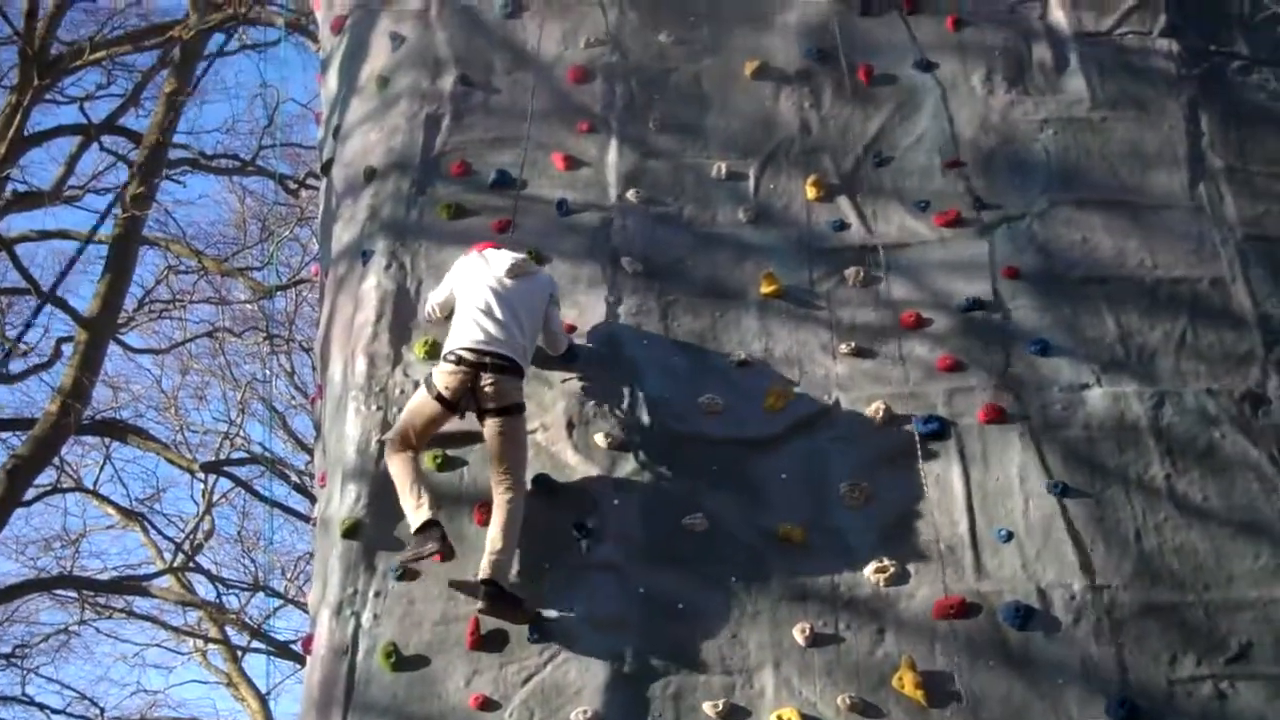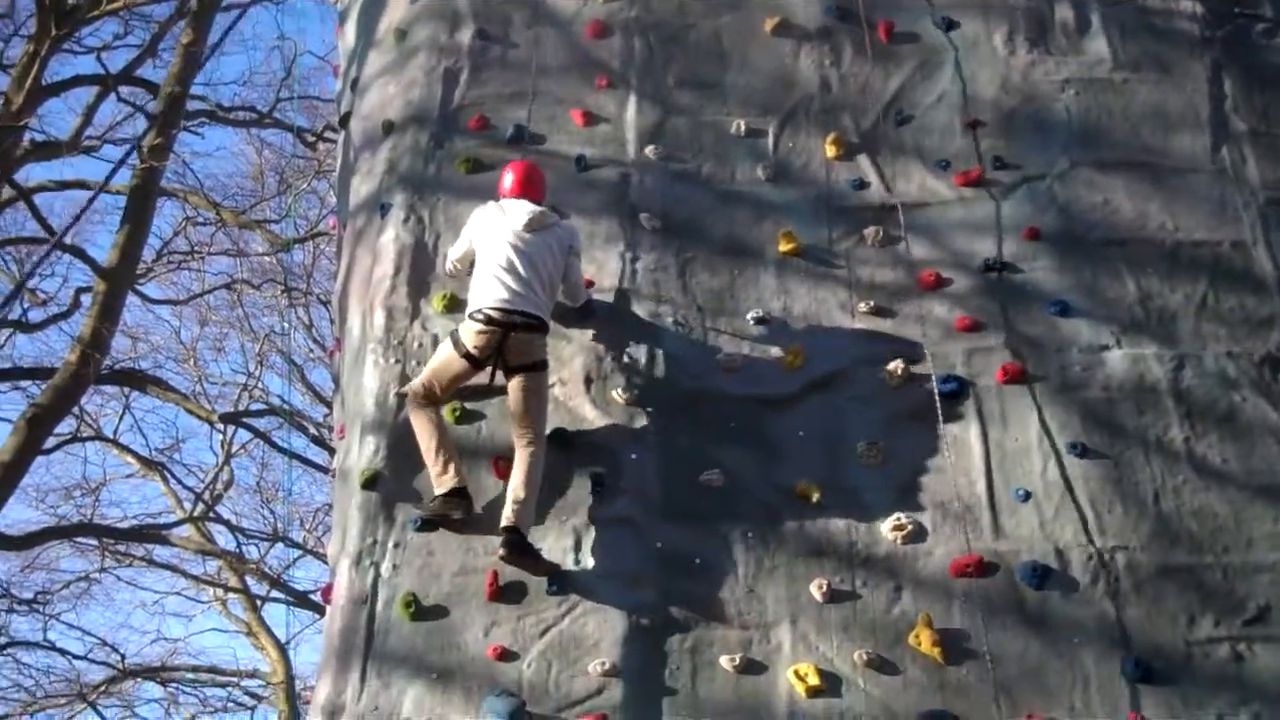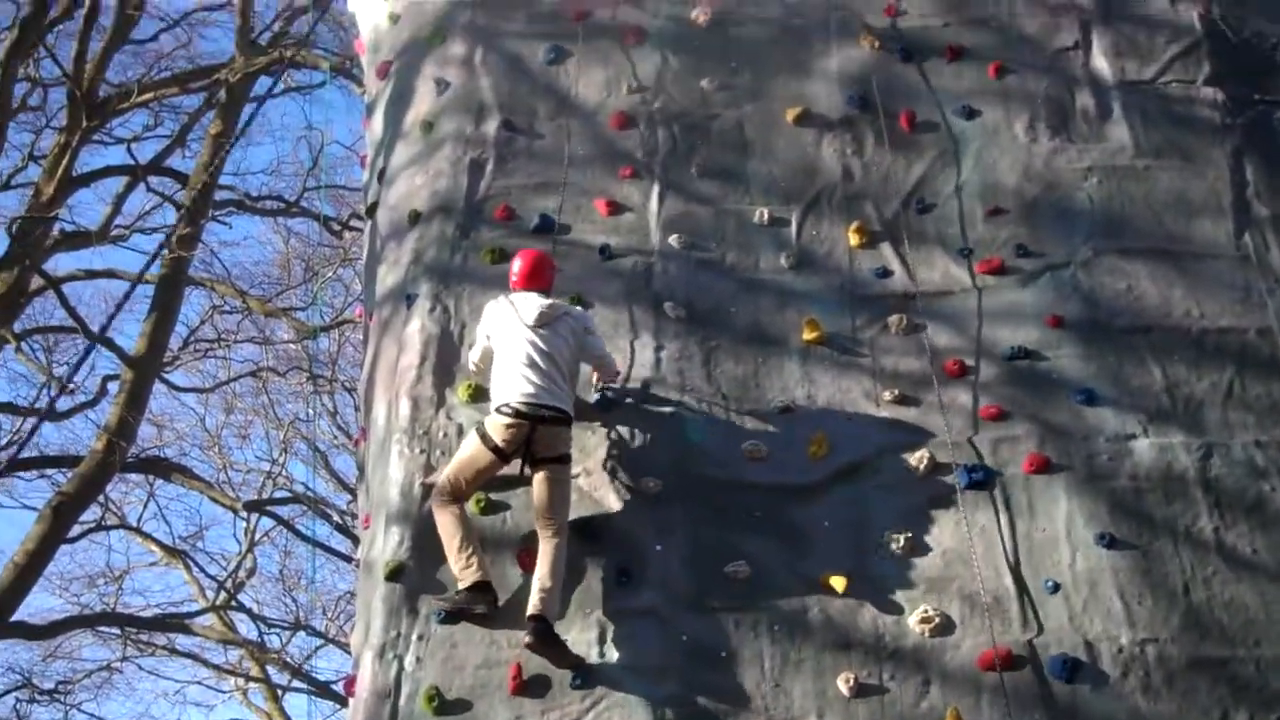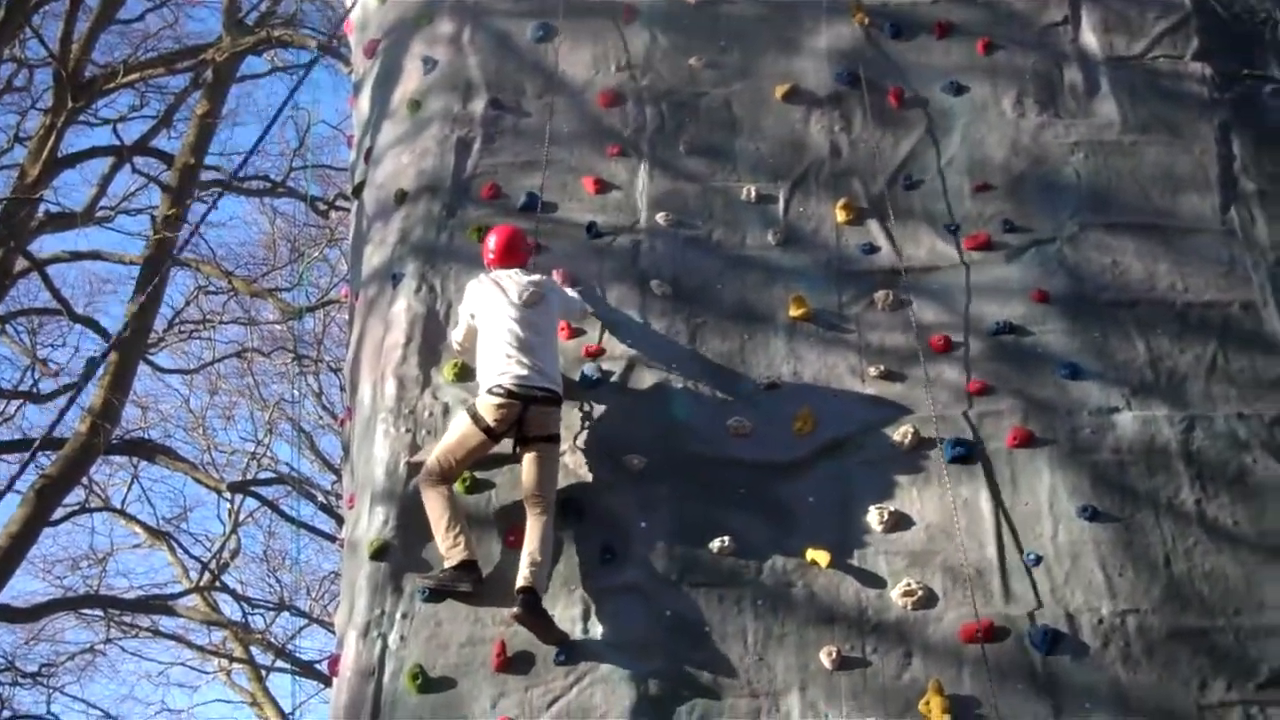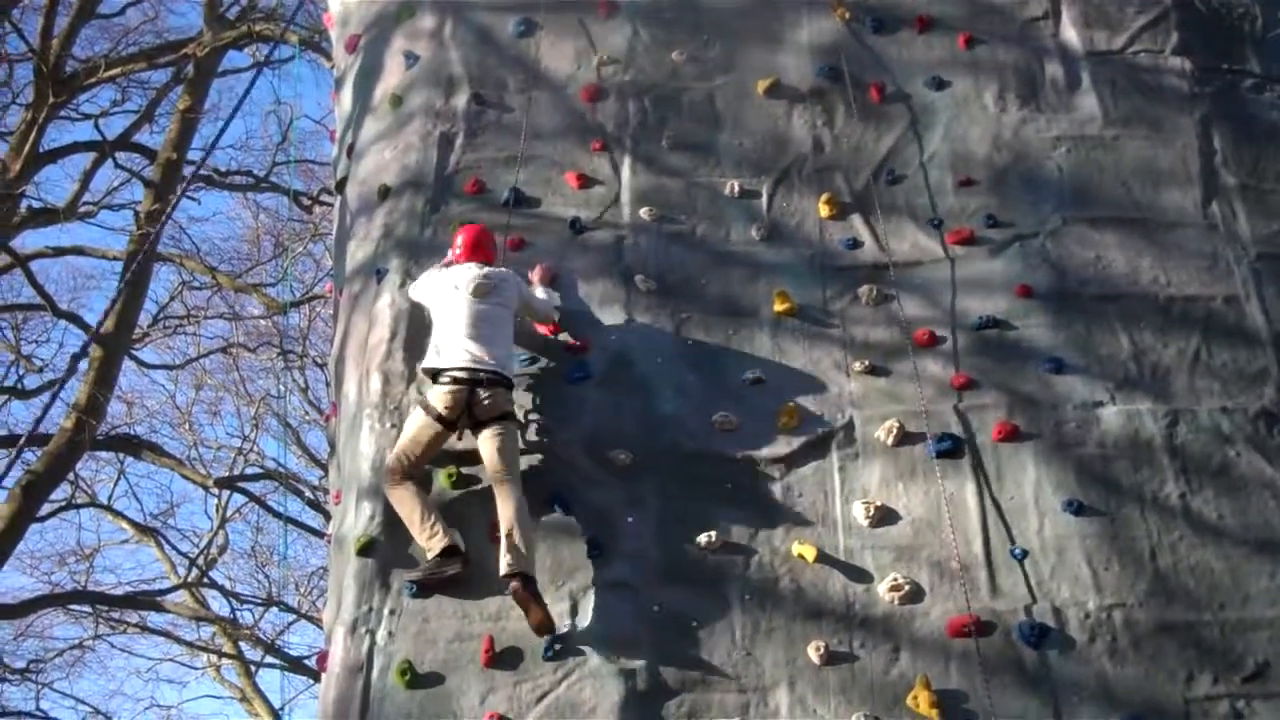
dt=0.5s
person 1, frame 1
left shoulder: (469, 263)
right shoulder: (544, 281)
left elbow: (433, 309)
right elbow: (557, 347)
right wrist: (566, 341)
left hip: (456, 366)
right hip: (503, 377)
left knee: (398, 445)
right knee: (509, 487)
left ankle: (427, 528)
right ankle: (493, 584)
person 1, frame 2
left shoulder: (486, 215)
right shoulder: (565, 232)
left elbow: (453, 265)
right elbow: (577, 297)
right wrist: (583, 293)
left hip: (483, 324)
right hip: (529, 334)
left knee: (420, 398)
right knee: (529, 440)
left ankle: (452, 492)
right ankle: (515, 533)
person 1, frame 3
left shoulder: (497, 309)
right shoulder: (574, 317)
left elbow: (476, 365)
right elbow: (607, 371)
right wrist: (607, 379)
left hip: (509, 418)
right hip: (554, 427)
left knee: (445, 494)
right knee: (553, 531)
left ankle: (476, 585)
right ankle: (541, 621)
person 1, frame 4
left shoulder: (479, 288)
right shoulder: (551, 291)
left elbow: (460, 345)
right elbow: (581, 310)
left hip: (499, 399)
right hip: (545, 405)
left knee: (433, 476)
right knee: (540, 508)
left ankle: (460, 565)
right ankle: (529, 593)
person 1, frame 5
left shoulder: (439, 281)
right shoulder: (508, 281)
left elbow: (414, 288)
right elbow: (546, 310)
left wrist: (449, 258)
right wrist: (541, 286)
left hip: (448, 386)
right hip: (494, 390)
left knee: (396, 475)
right knee: (507, 484)
left ankle: (443, 554)
right ankle: (519, 575)
